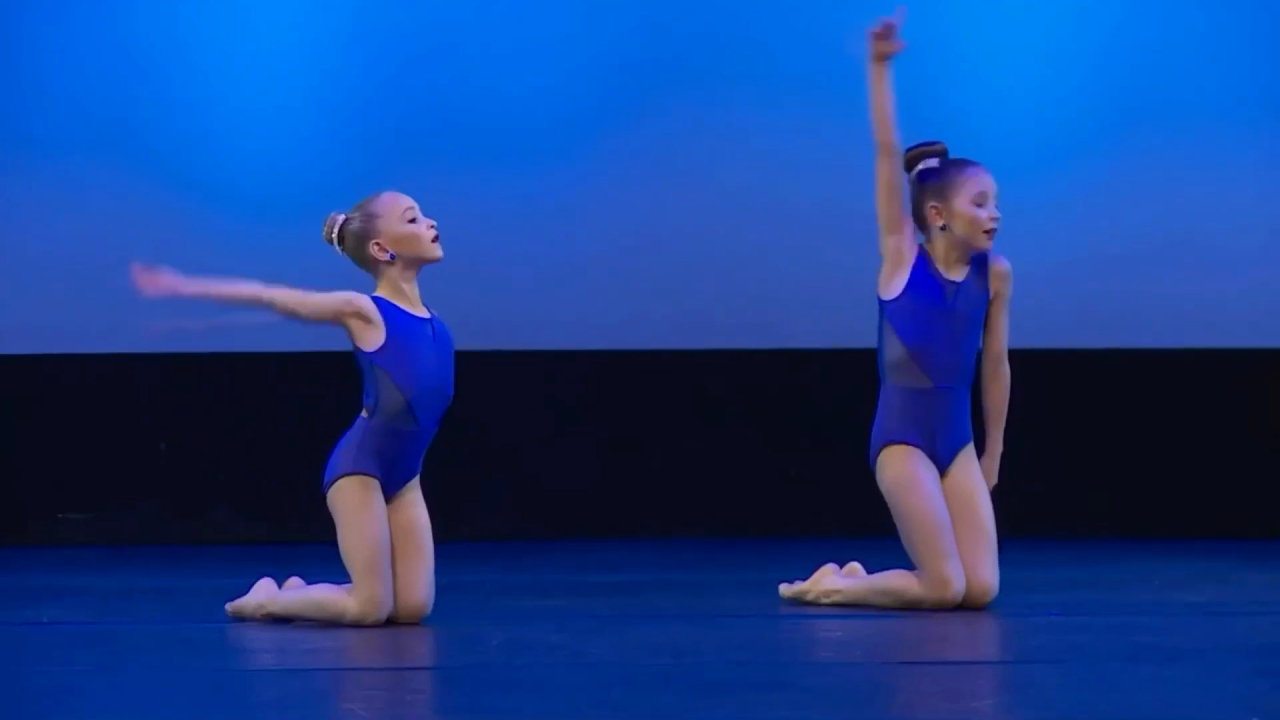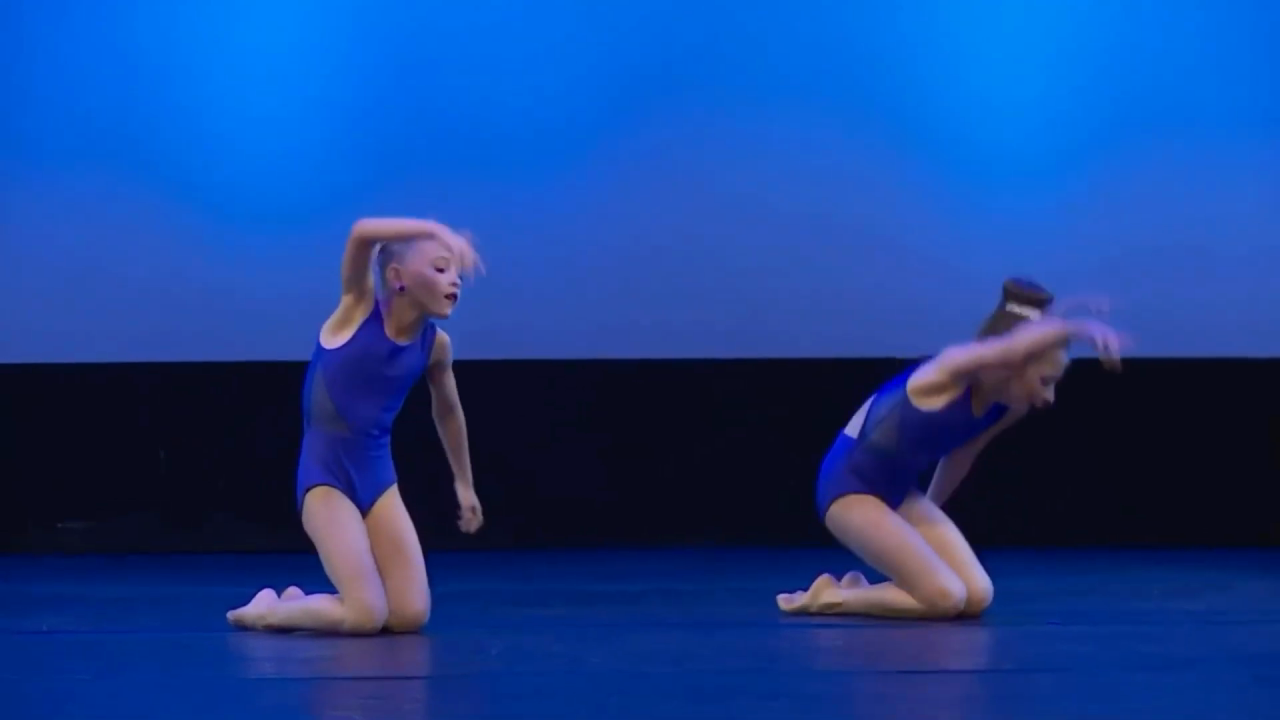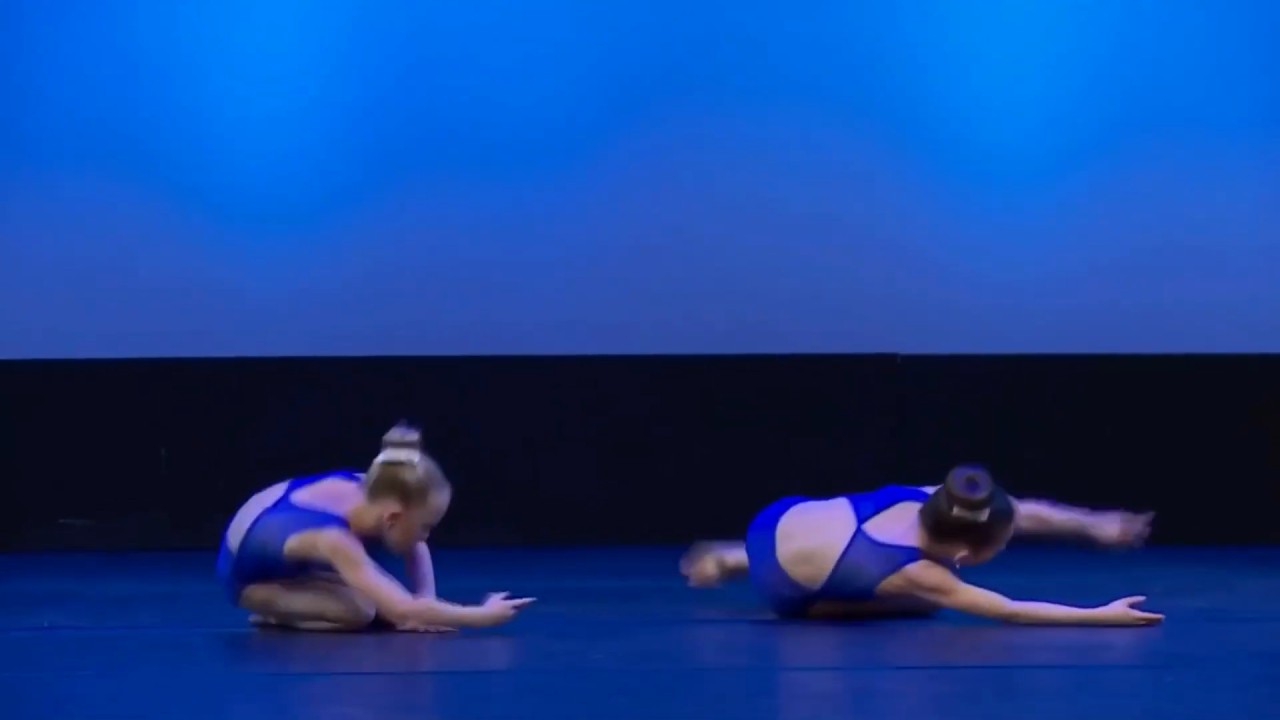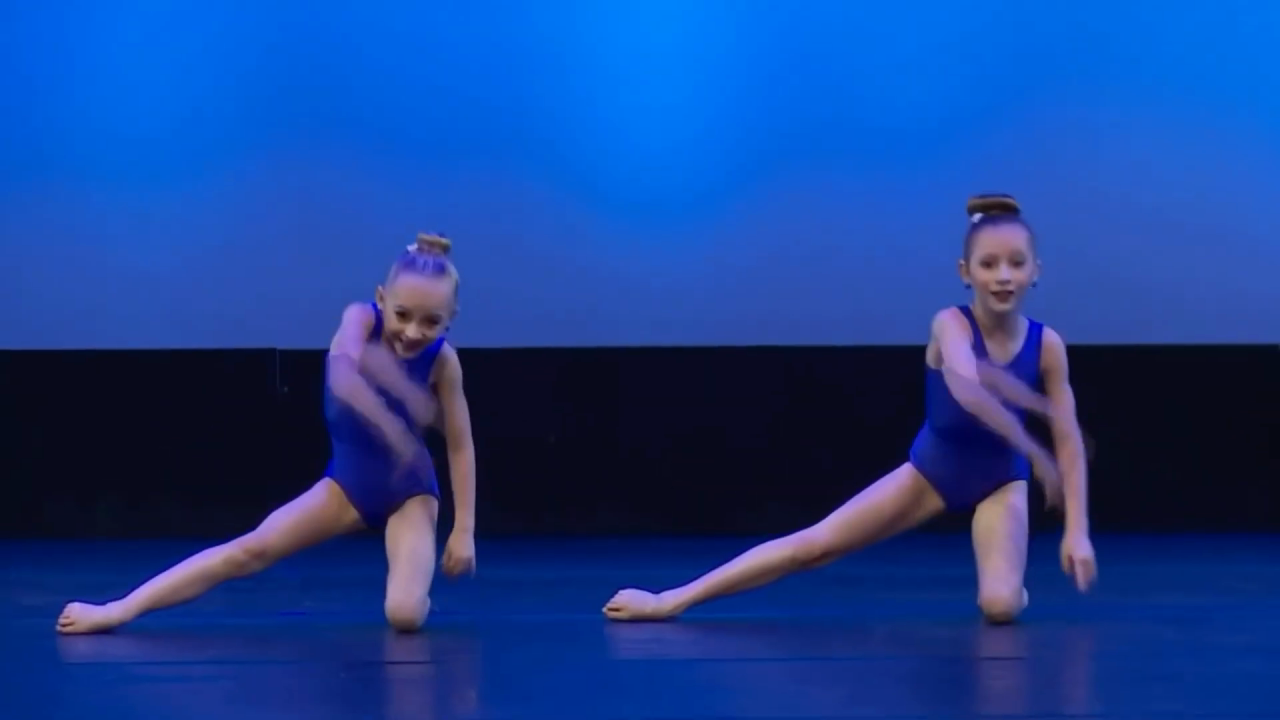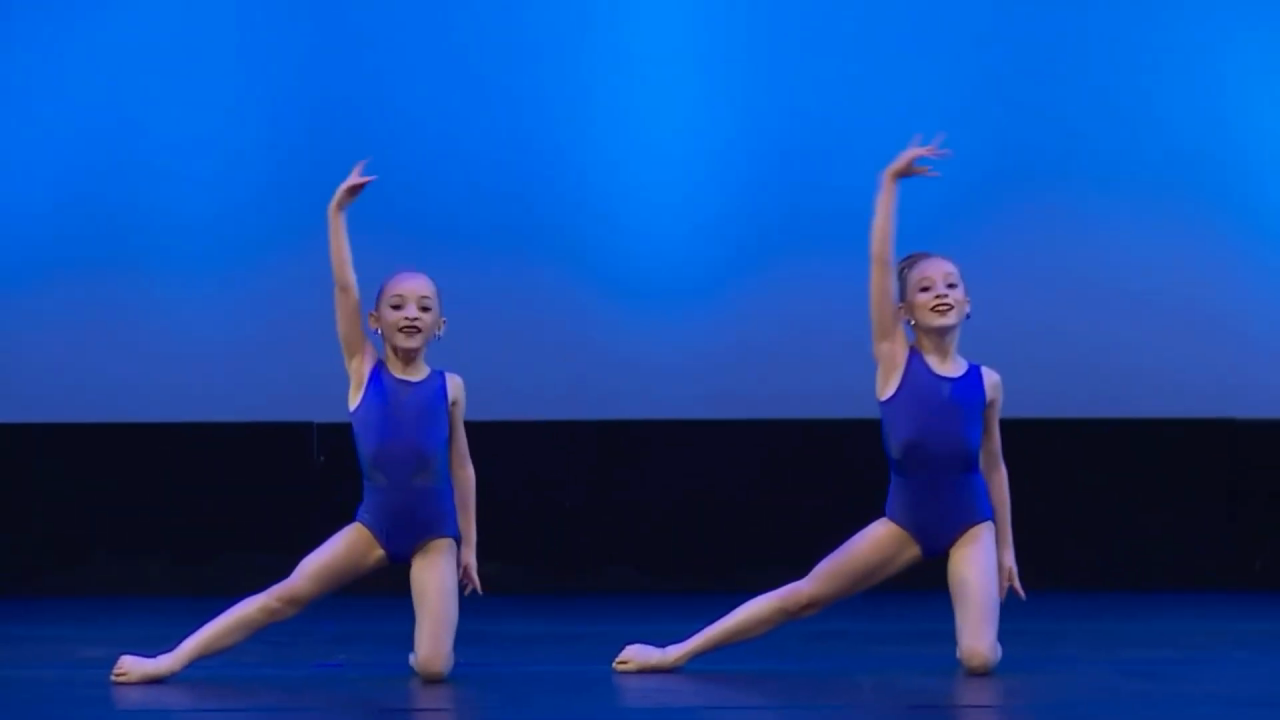
dt=1s
person 1, frame 1
left shoulder: (995, 275)
right shoulder: (901, 256)
left elbow: (996, 368)
right elbow: (887, 155)
left wrist: (993, 454)
right wrist: (880, 66)
left hip: (958, 441)
right hip: (902, 437)
left knee: (981, 589)
right knee: (945, 590)
left ankle: (857, 580)
right ankle: (830, 587)
person 1, frame 2
left shoulder: (1007, 407)
right shoulder: (955, 368)
right elbow: (1024, 341)
left wrist: (926, 516)
left hip: (898, 492)
right hip: (846, 486)
left knee: (977, 596)
right knee: (947, 597)
left ankle: (860, 588)
right ankle: (830, 597)
person 1, frame 3
left shoulder: (922, 498)
right shoulder: (918, 572)
left elbow: (1022, 512)
right elbow: (1010, 610)
left wrist: (1094, 523)
right wrist: (1101, 616)
left hip: (778, 522)
right hip: (781, 591)
right knee: (924, 601)
left ankle: (732, 558)
person 1, frame 4
left shoulder: (1047, 344)
right shoulder: (949, 325)
left elbow: (1069, 441)
right elbow: (966, 387)
left wrist: (1077, 530)
right wrist: (1030, 445)
left hip: (1000, 481)
right hip: (931, 468)
left knee: (1002, 605)
right knee: (815, 544)
left ankle: (1008, 582)
right ankle: (671, 600)
person 1, frame 5
left shoulder: (986, 382)
right shoulder: (893, 359)
left elbow: (993, 464)
right elbow: (879, 264)
left wrist: (1007, 547)
right wrist: (889, 183)
left hip: (971, 524)
right hip: (904, 522)
left knee: (981, 658)
right knee: (802, 595)
left ankle: (970, 638)
right ankle: (675, 653)
person 2, frame 1
left shoulder: (430, 320)
right shoulder: (362, 310)
right elbow: (272, 297)
right wrist: (185, 286)
left hip: (405, 475)
right hip: (360, 467)
left knee: (413, 608)
right knee: (372, 608)
left ankle: (297, 594)
right ankle: (269, 598)
person 2, frame 2
left shoulder: (435, 345)
right shoulder: (358, 309)
left elbow: (448, 413)
right elbow: (362, 232)
left wrist: (464, 484)
right wrist: (437, 231)
left hip: (378, 477)
right hip: (325, 475)
left knee: (411, 615)
right knee: (367, 617)
left ankle: (300, 603)
right ankle: (266, 610)
person 2, frame 3
left shoulder: (359, 486)
right shoulder: (329, 538)
left elbow: (417, 552)
right elbow: (402, 610)
left wrist: (425, 606)
right wrist: (482, 615)
right hip: (250, 577)
left knee: (390, 600)
right knee: (360, 613)
right ankle: (280, 610)
person 2, frame 4
left shoulder: (443, 360)
right shoulder: (359, 318)
left elbow: (461, 447)
right elbow: (344, 377)
left wrist: (464, 530)
right wrist: (392, 428)
left hip: (410, 491)
right hip: (347, 482)
left knee: (406, 615)
right knee: (251, 550)
left ankle: (413, 592)
right ankle: (120, 609)
person 2, frame 5
left shoulder: (450, 387)
right shoulder: (363, 371)
left elbow: (461, 468)
right elbow: (345, 292)
left wrist: (468, 543)
right wrist: (337, 214)
left hip: (434, 536)
right hip: (374, 526)
left knee: (434, 666)
right knee: (285, 595)
left ankle: (423, 644)
right ankle: (170, 660)
